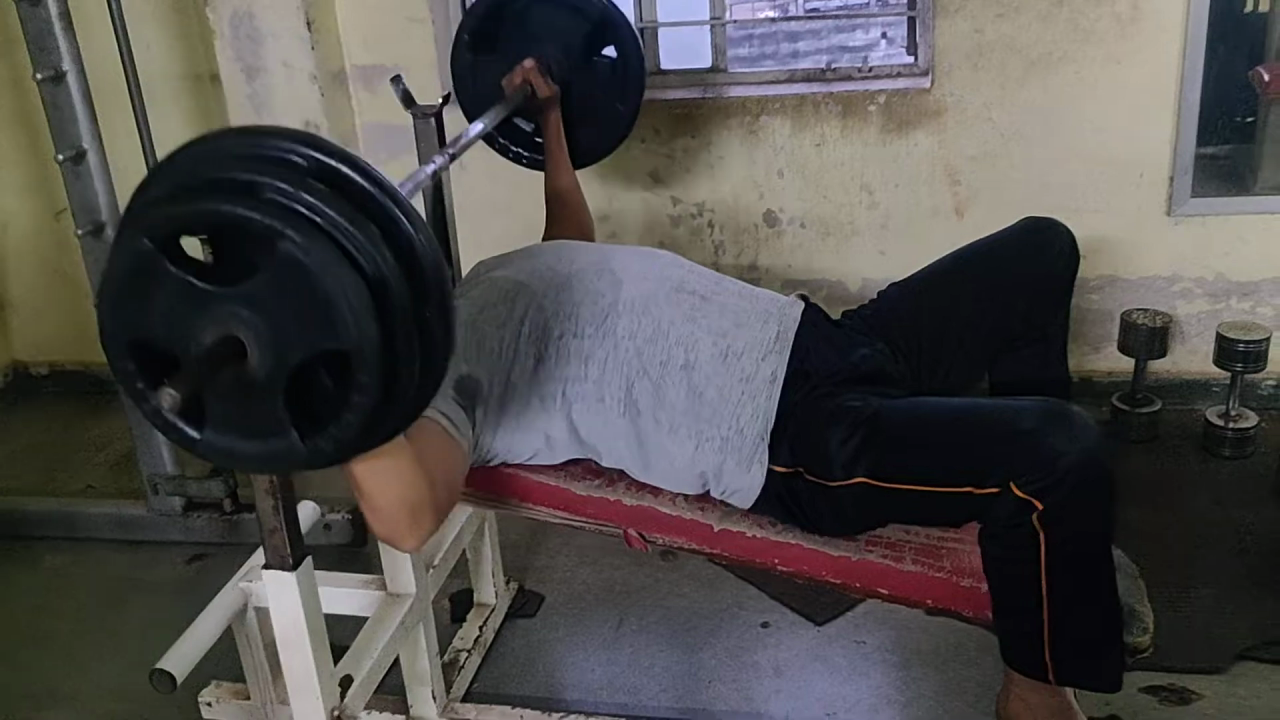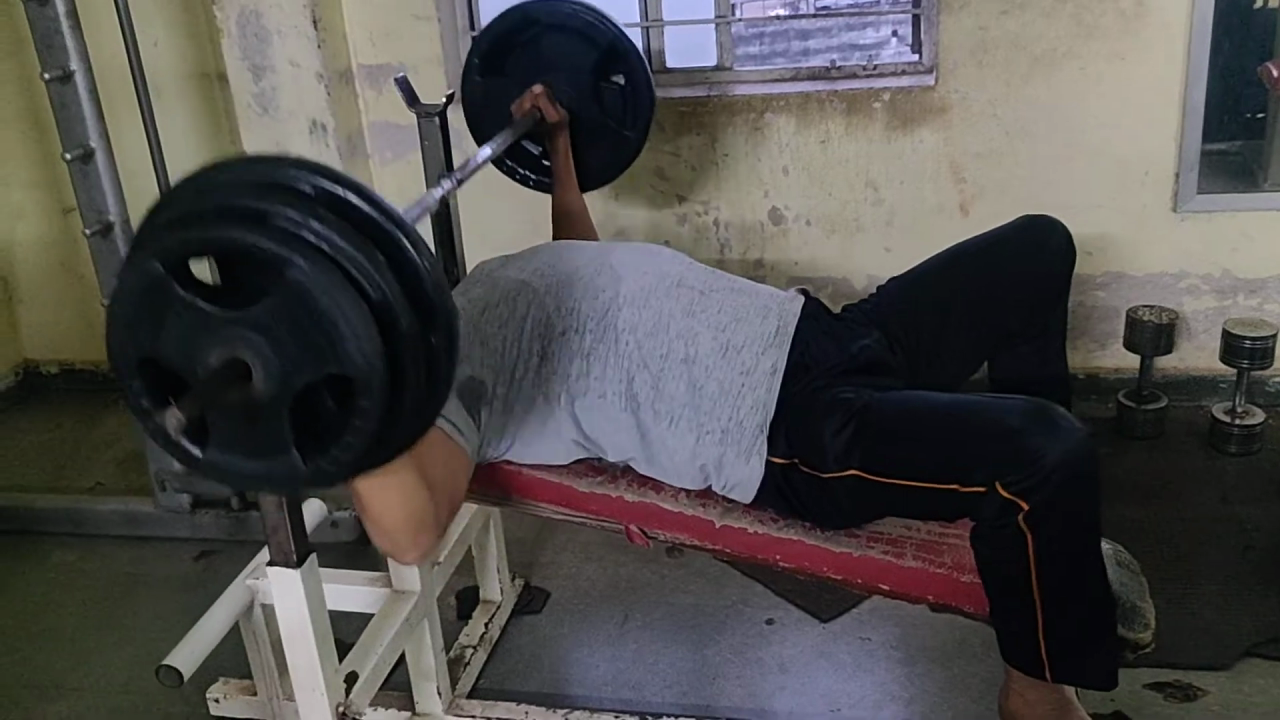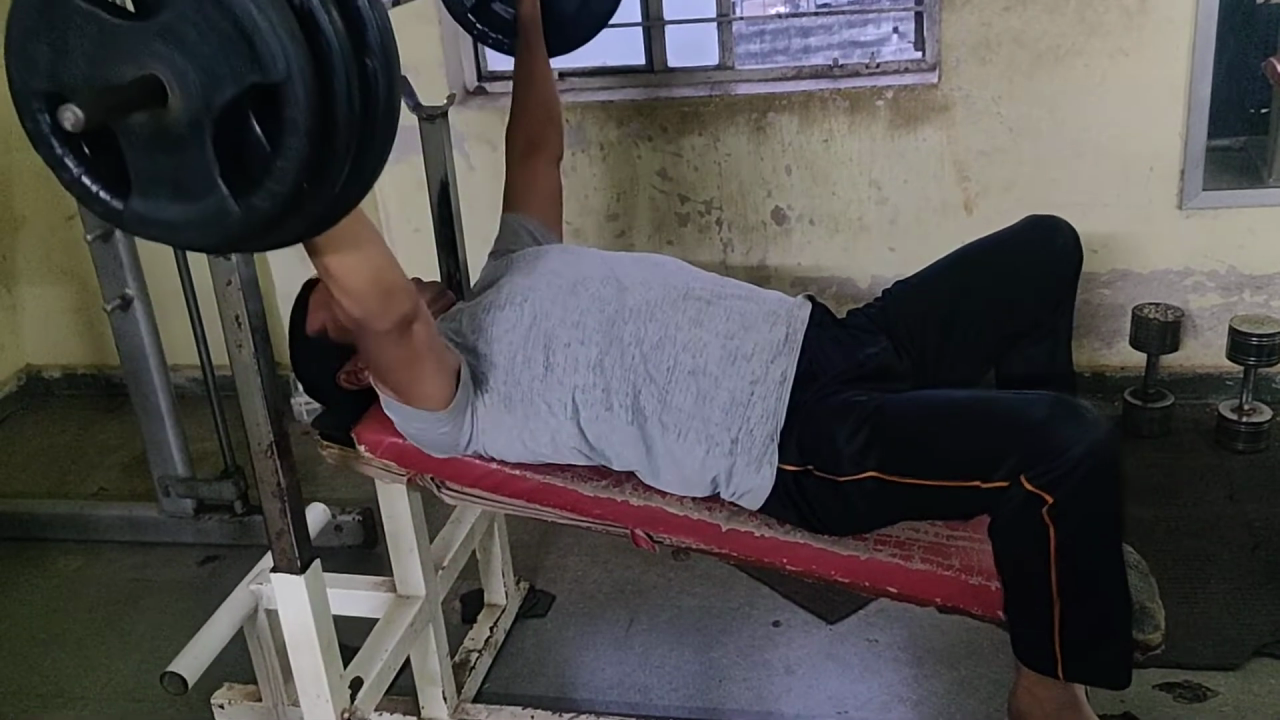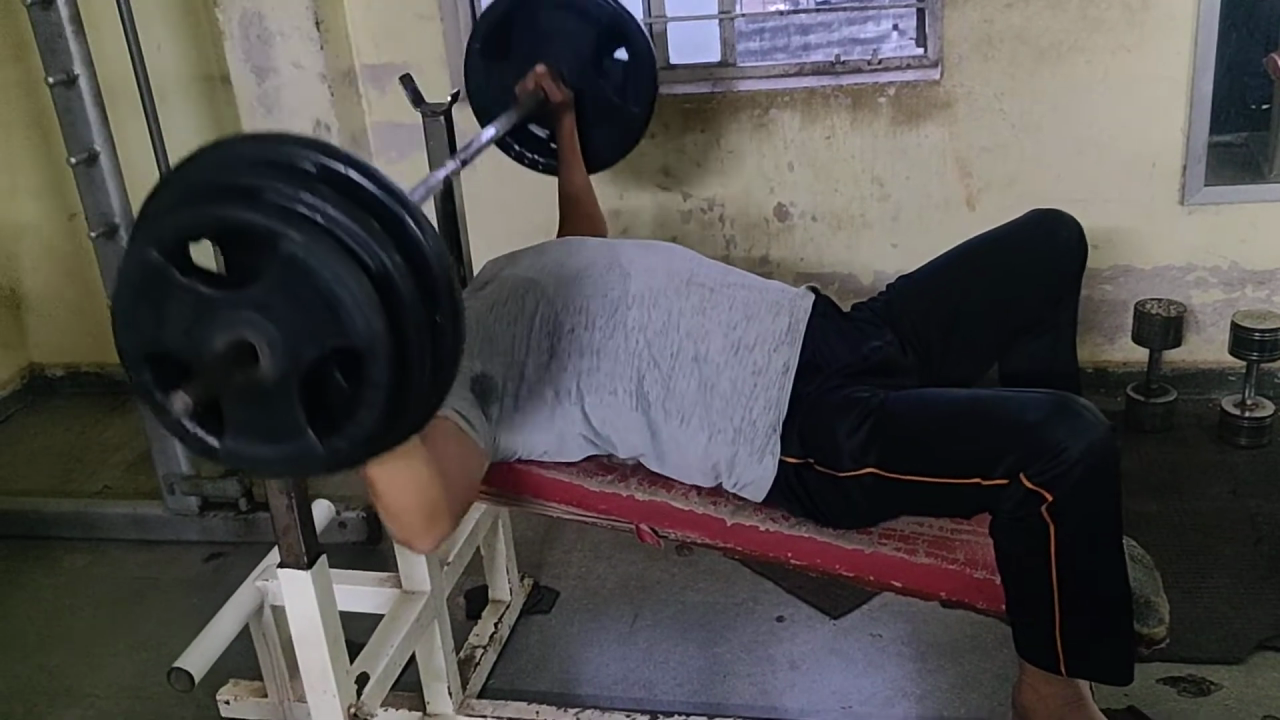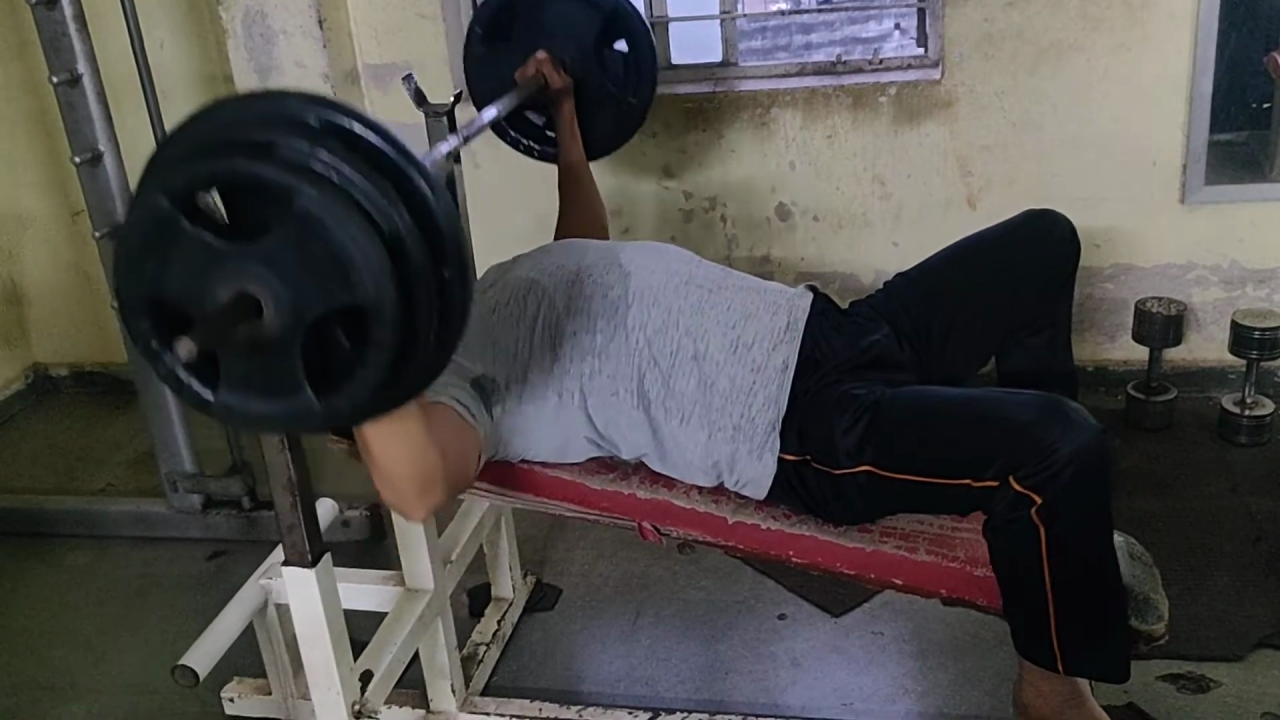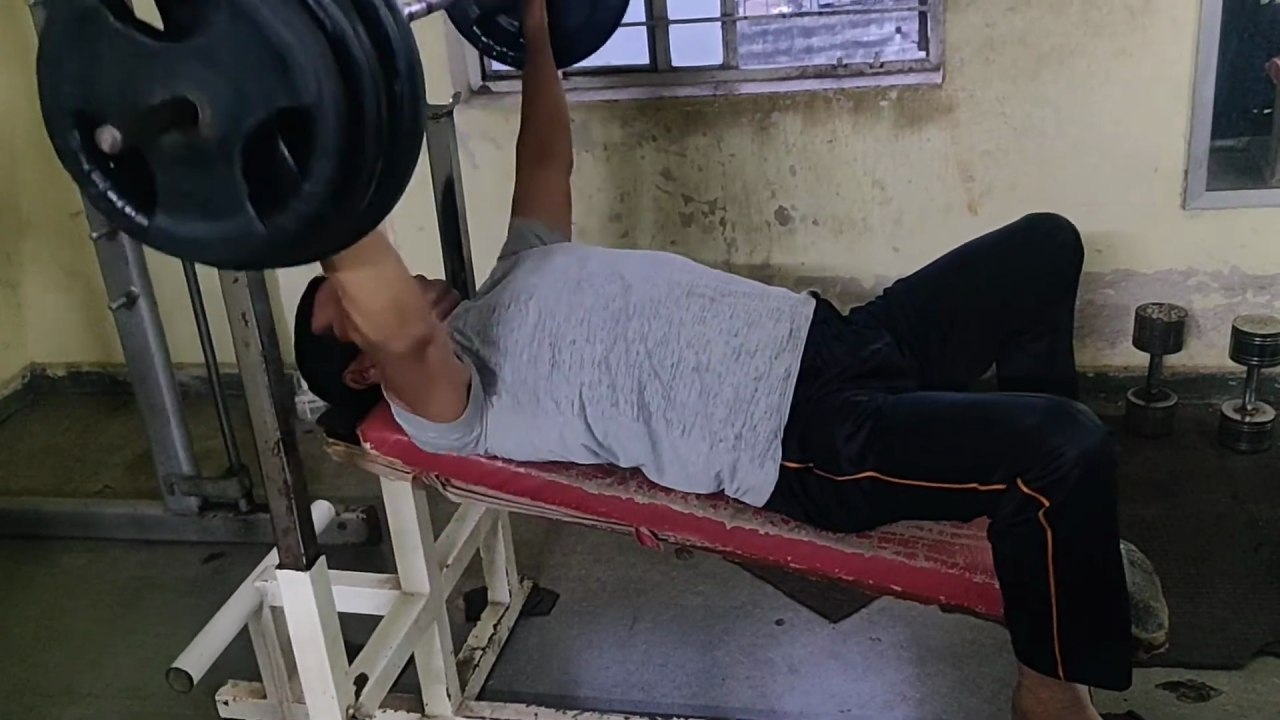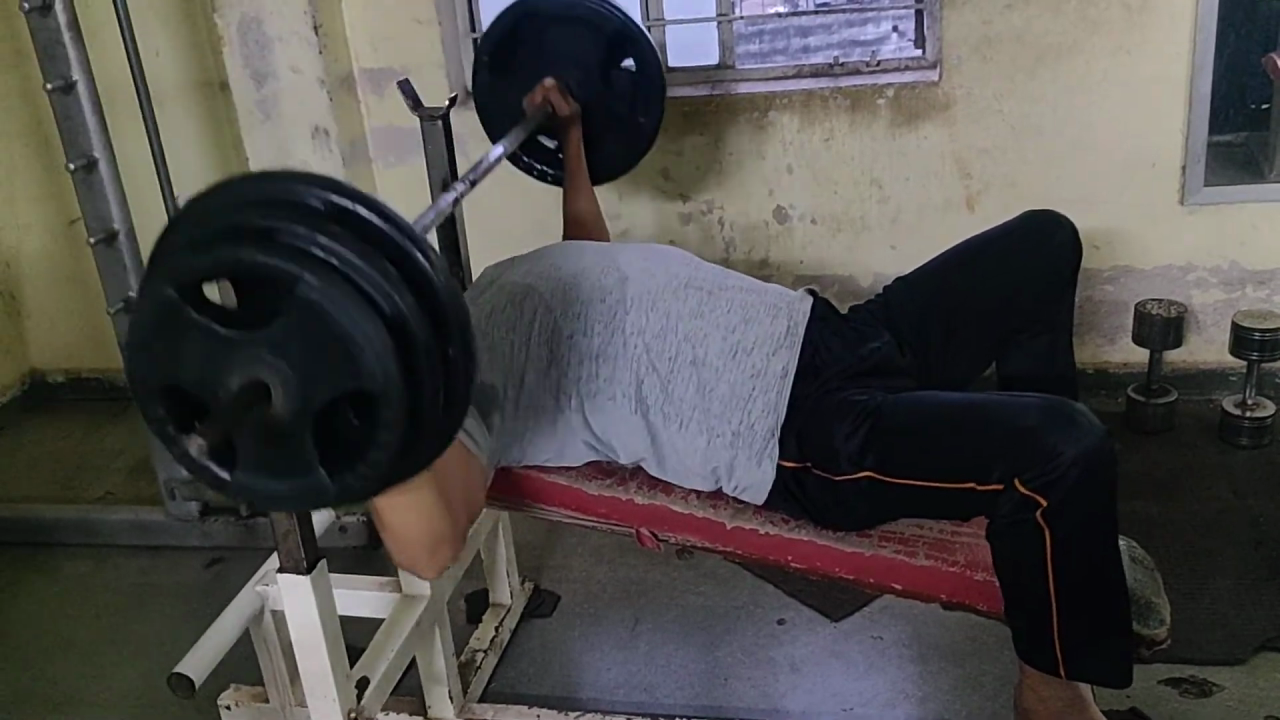
dt=0.7s
person 1, frame 1
left shoulder: (484, 286)
right shoulder: (431, 386)
left elbow: (574, 250)
right elbow: (409, 518)
left wrist: (549, 117)
left hip: (825, 348)
right hip: (798, 440)
left knee: (1040, 251)
right knee: (1064, 450)
left ankle: (1031, 524)
person 1, frame 2
left shoulder: (480, 292)
left elbow: (578, 274)
right elbow: (412, 530)
left wrist: (558, 139)
left hip: (818, 340)
right hip: (797, 433)
left knee: (1037, 248)
right knee: (1051, 451)
left ankle: (1040, 528)
person 1, frame 3
left shoulder: (504, 284)
right shoulder: (434, 395)
left elbow: (537, 158)
right elbow: (379, 306)
left hip: (829, 347)
right hip: (806, 439)
left knee: (1045, 248)
right knee: (1072, 440)
left ankle: (1049, 527)
person 1, frame 4
left shoulder: (490, 291)
right shoulder: (443, 382)
left elbow: (586, 252)
right elbow: (428, 517)
left wrist: (562, 121)
left hip: (828, 336)
right hip: (807, 432)
left knee: (1049, 241)
right knee: (1072, 442)
left ankle: (1057, 530)
person 1, frame 5
left shoulder: (493, 291)
right shoulder: (449, 383)
left elbow: (589, 247)
right elbow: (417, 490)
left wrist: (564, 110)
left hip: (829, 336)
right hip: (807, 430)
left knee: (1042, 242)
right knee: (1064, 444)
left ankle: (1053, 524)
person 1, frame 6
left shoulder: (513, 286)
right shoulder: (449, 402)
left elbow: (548, 164)
right elbow: (402, 330)
left hip: (829, 343)
right hip: (809, 438)
left knee: (1045, 246)
right knee: (1069, 446)
left ankle: (1052, 523)
person 1, frame 7
left shoulder: (487, 297)
left elbow: (590, 269)
right elbow: (431, 543)
left wrist: (568, 132)
left hip: (827, 340)
right hip: (806, 431)
left knee: (1043, 244)
right knee: (1070, 446)
left ankle: (1056, 528)
